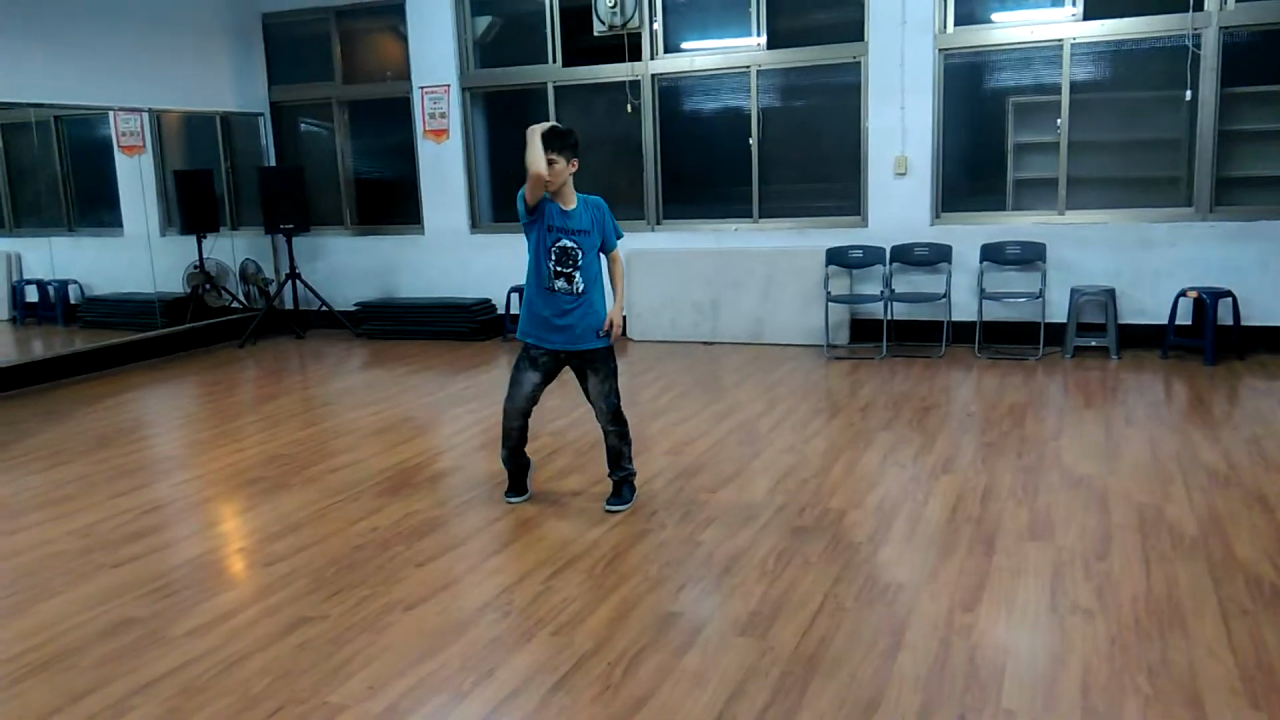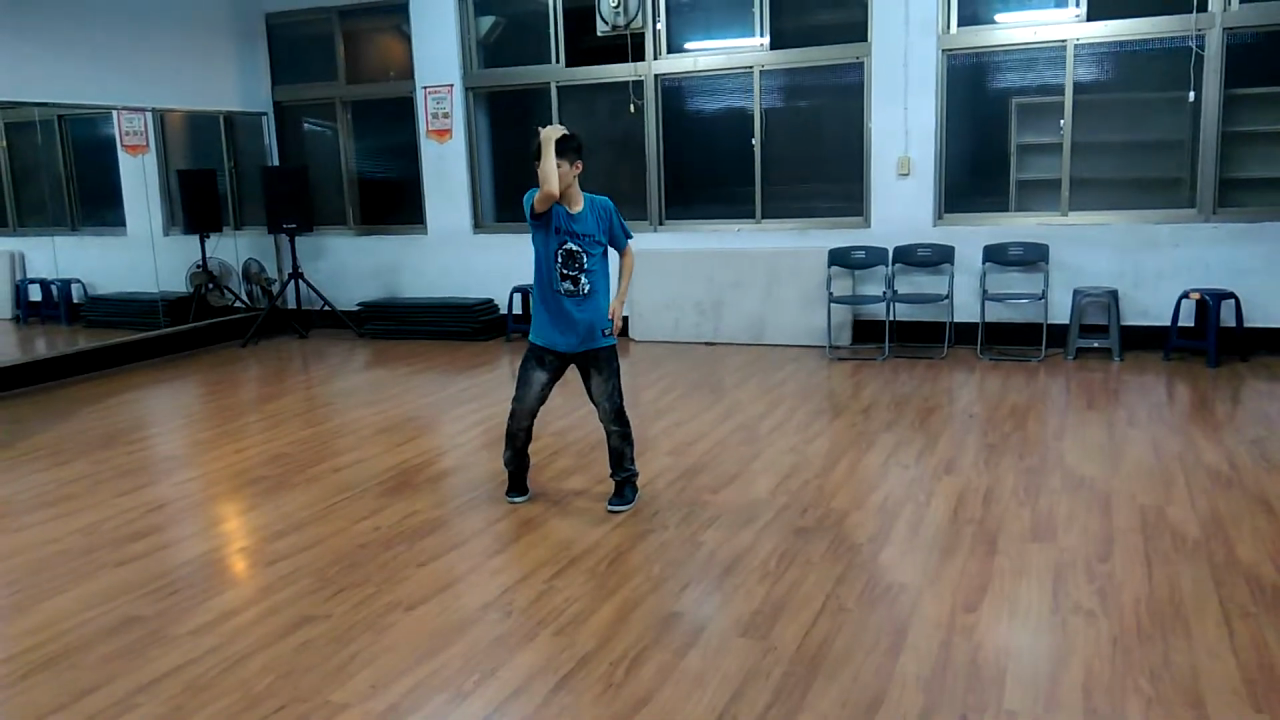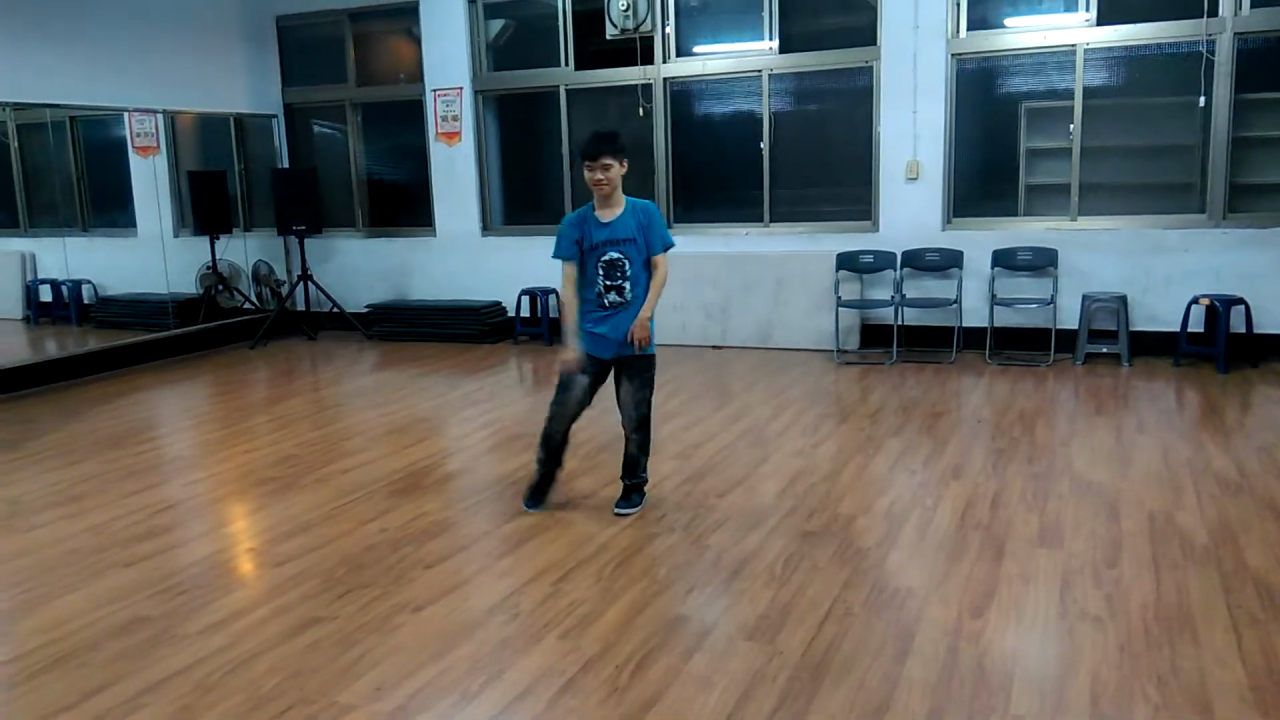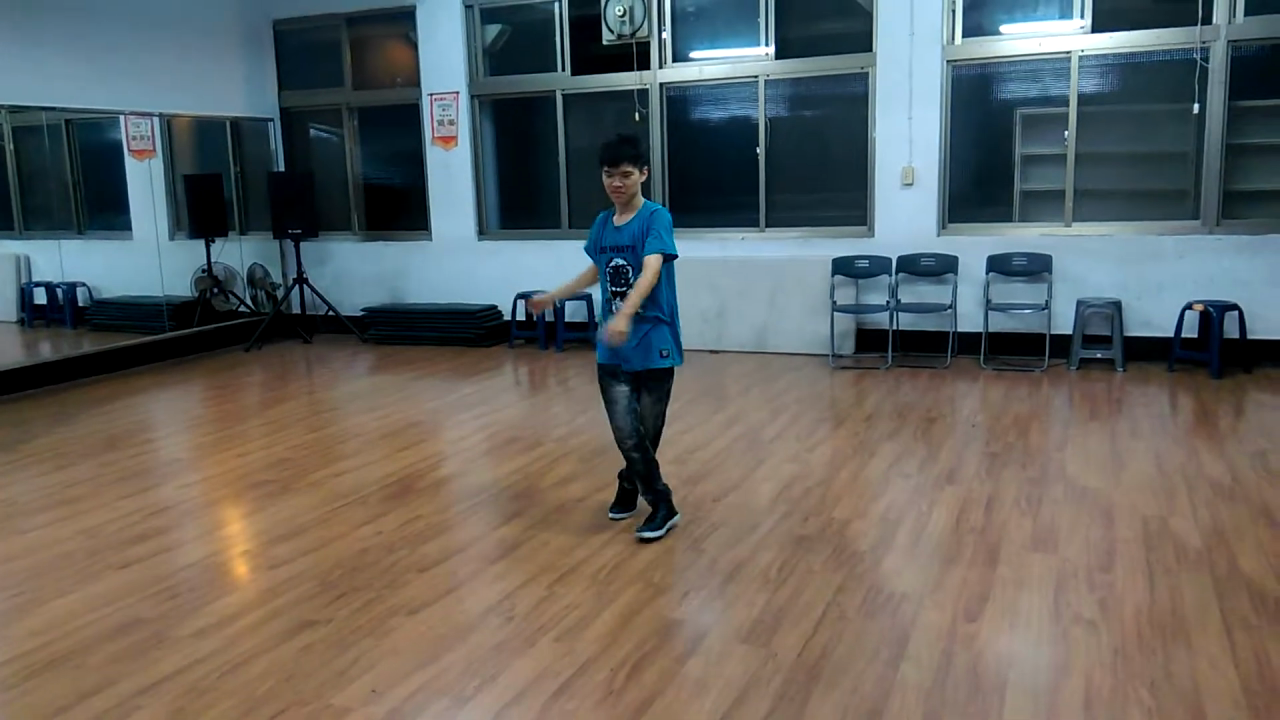
dt=0.5s
person 1, frame 1
left shoulder: (596, 209)
right shoulder: (530, 204)
left elbow: (614, 258)
right elbow: (536, 176)
left wrist: (618, 305)
right wrist: (533, 135)
left hip: (590, 334)
right hip: (541, 334)
left knee: (608, 411)
right knee: (515, 408)
left ankle: (623, 480)
right ankle: (516, 471)
person 1, frame 2
left shoulder: (603, 208)
right shoulder: (536, 205)
left elbow: (626, 253)
right elbow: (550, 192)
left wrist: (619, 300)
right wrist: (547, 141)
left hip: (595, 333)
right hip: (548, 334)
left knee: (611, 412)
right knee: (522, 410)
left ankle: (625, 480)
right ankle: (516, 474)
person 1, frame 3
left shoulder: (646, 213)
right shoulder: (575, 223)
left elbow: (660, 270)
right elbow: (568, 285)
left wrist: (644, 317)
right wrist: (570, 340)
left hip: (635, 339)
right hip: (590, 338)
left knee: (635, 420)
right knee: (561, 415)
left ankle: (634, 485)
right ankle: (544, 478)
person 1, frame 4
left shoulder: (656, 217)
right shoulder: (603, 224)
left elbow: (651, 273)
left wrist: (623, 316)
right wrist: (553, 297)
left hip: (654, 346)
right hip: (613, 351)
left knee: (647, 432)
right knee: (627, 434)
left ankle: (628, 486)
right ankle: (662, 505)
